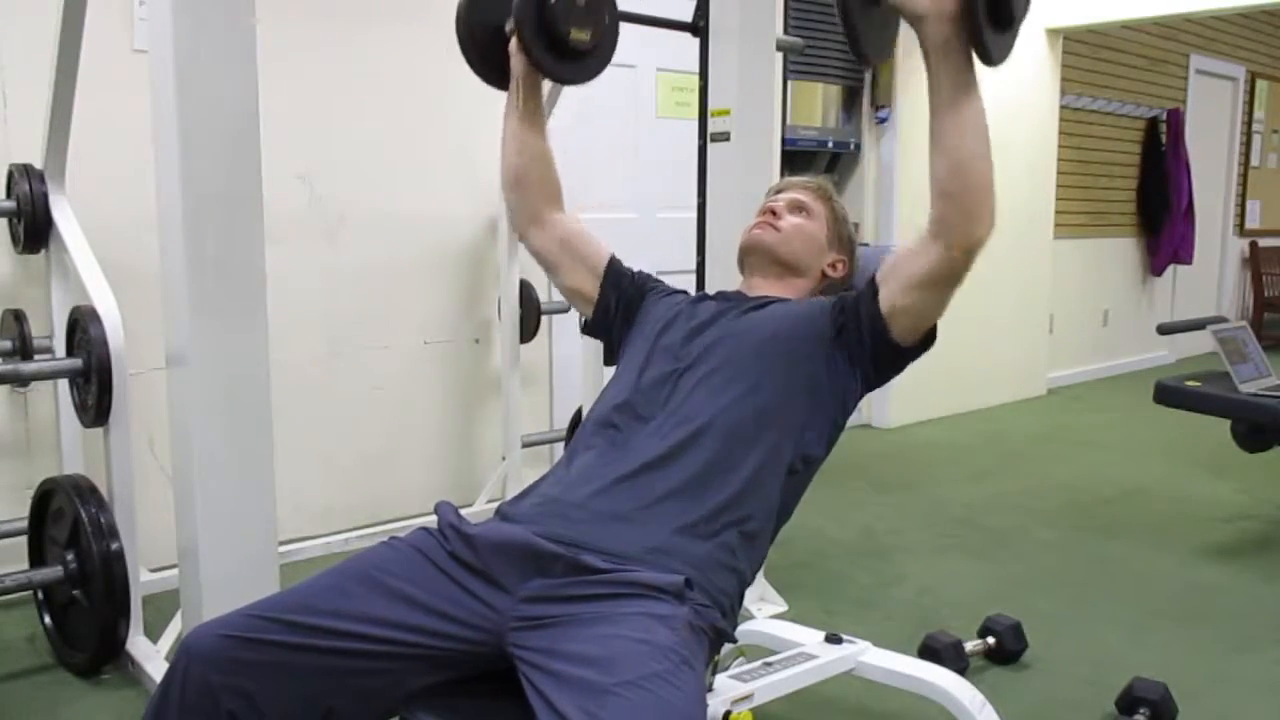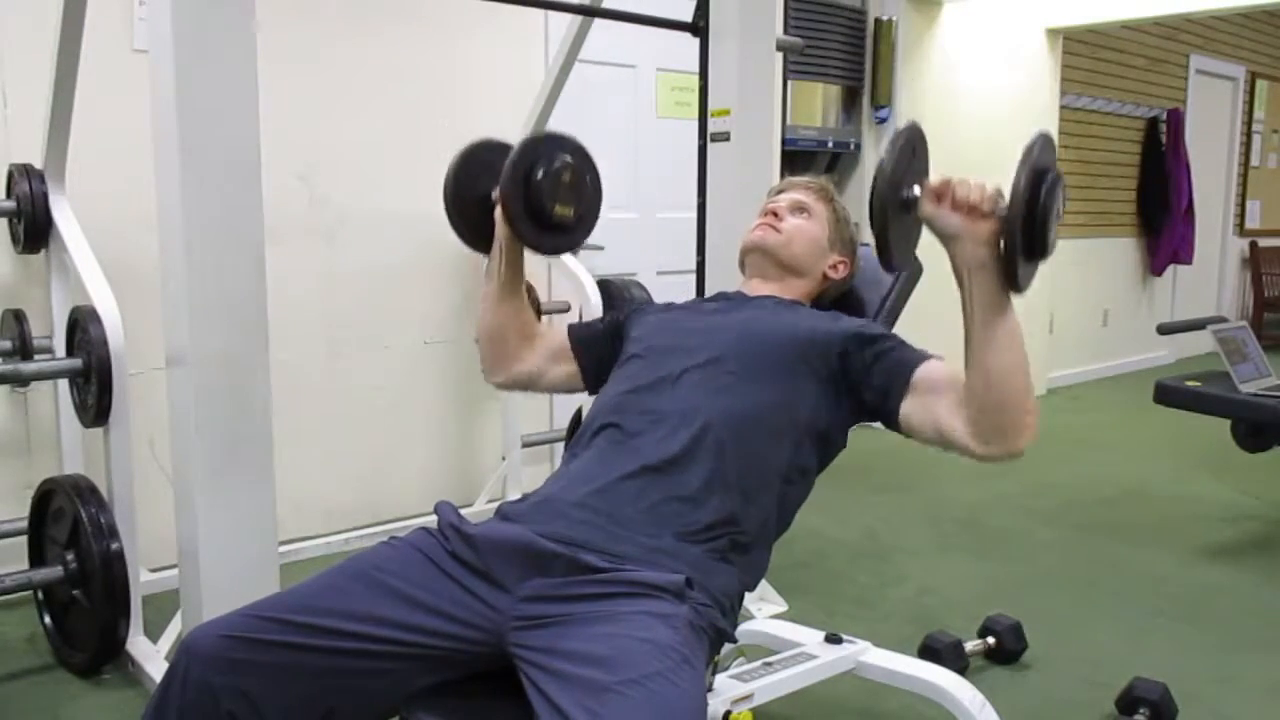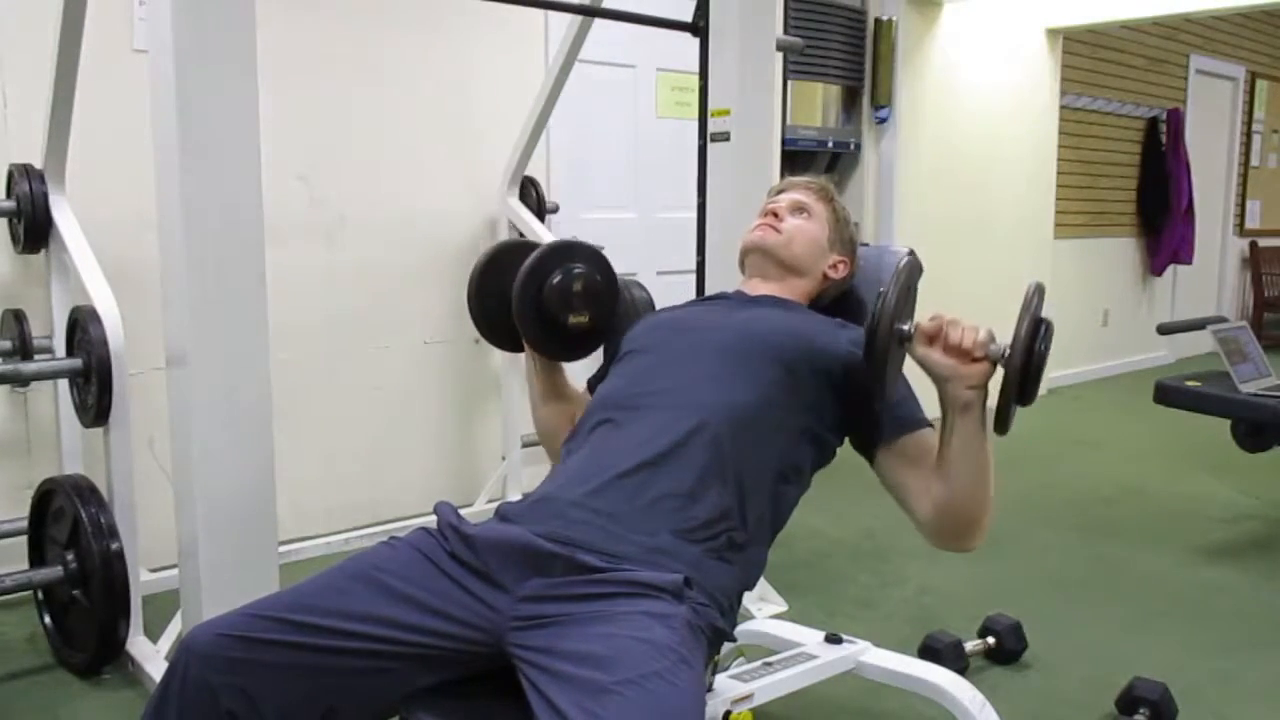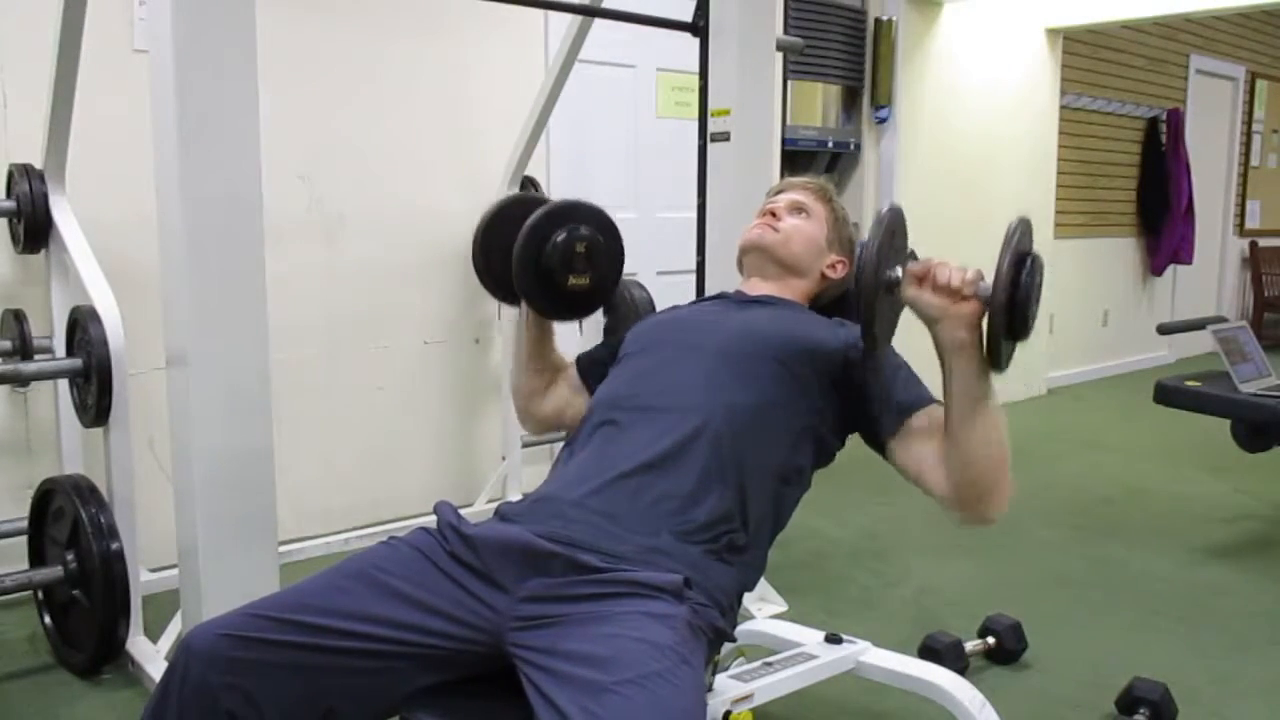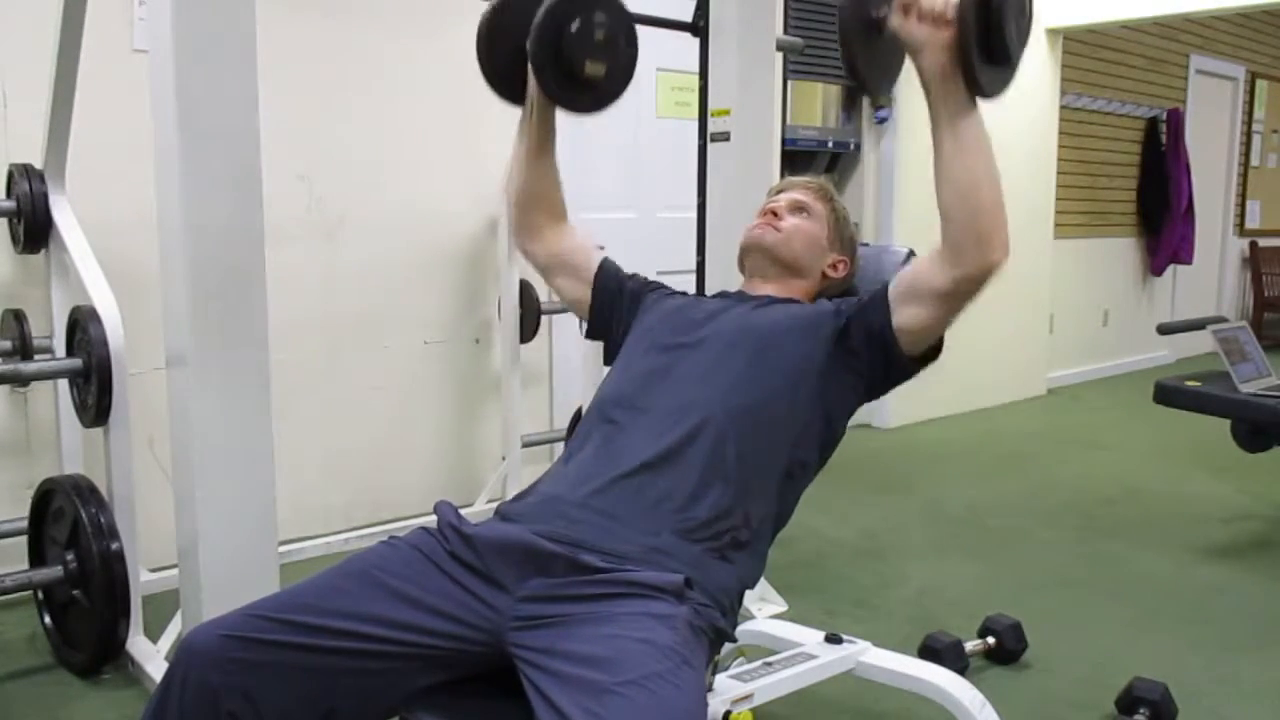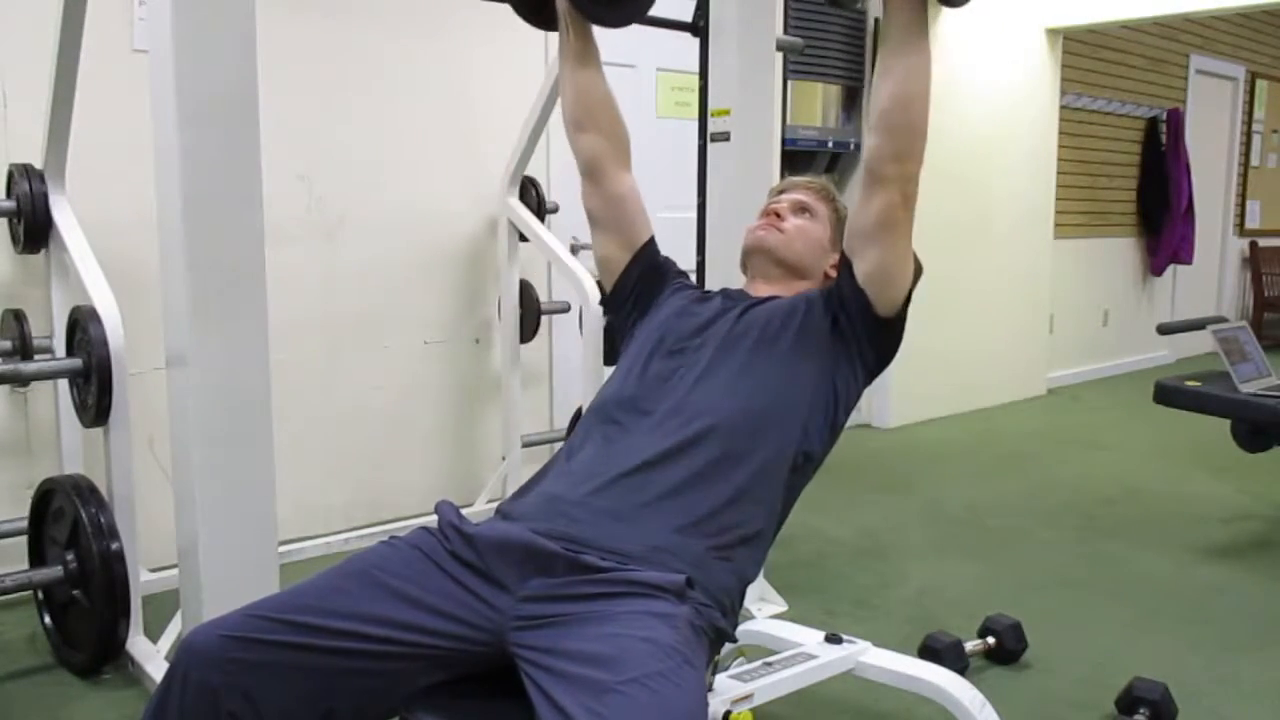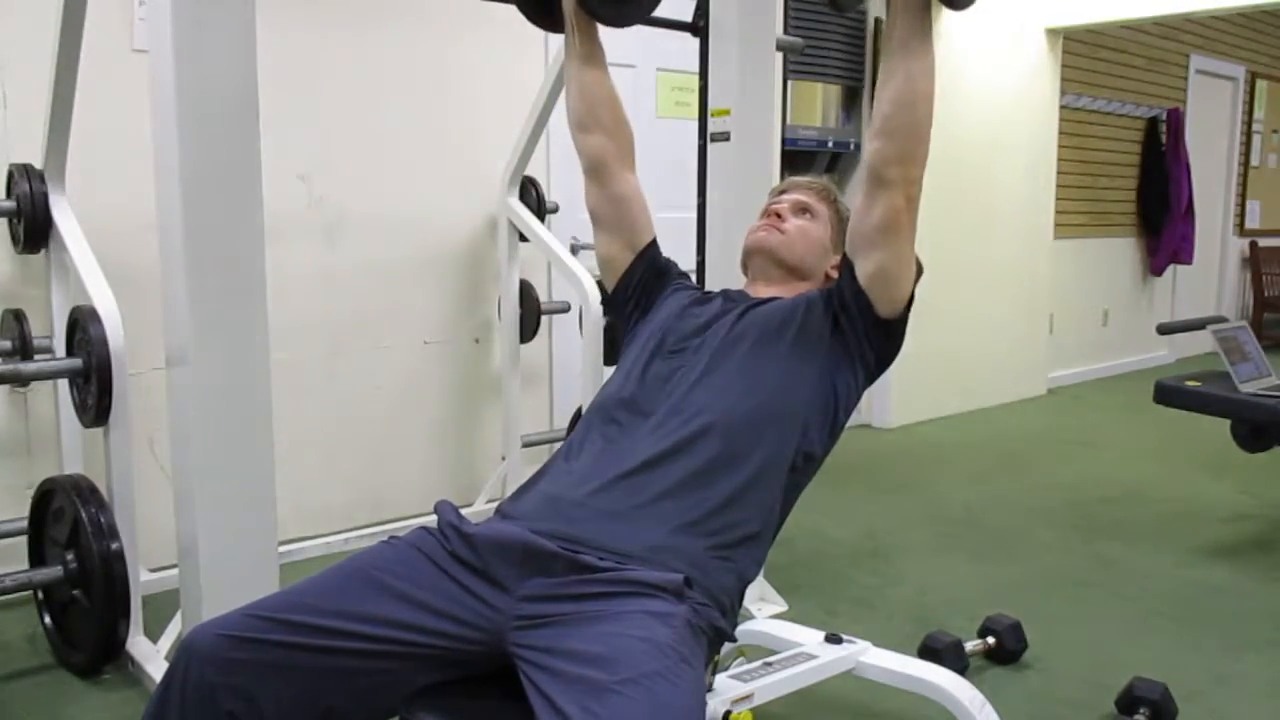
dt=0.4s
person 1, frame 1
left shoulder: (834, 337)
right shoulder: (657, 310)
left elbow: (956, 237)
right elbow: (538, 220)
right wrist: (527, 77)
left hip: (645, 596)
right hip: (496, 548)
person 1, frame 2
left shoulder: (839, 343)
right shoulder: (657, 320)
left elbow: (996, 429)
right elbow: (508, 359)
left wrist: (976, 261)
right wrist: (509, 234)
left hip: (649, 595)
right hip: (507, 550)
person 1, frame 3
left shoulder: (841, 351)
right shoulder: (659, 323)
left elbow: (954, 523)
left wrist: (963, 397)
right wrist: (540, 341)
left hip: (646, 594)
right hip: (494, 551)
person 1, frame 4
left shoulder: (841, 349)
right shoulder: (661, 323)
left elbow: (976, 498)
right elbow: (541, 407)
left wrist: (960, 347)
right wrist: (537, 300)
left hip: (646, 595)
right hip: (496, 550)
person 1, frame 5
left shoulder: (837, 338)
right shoulder: (662, 312)
left elbow: (973, 260)
right elbow: (538, 236)
left wrist: (944, 80)
right wrist: (541, 99)
left hip: (641, 595)
right hip: (492, 552)
person 1, frame 6
left shoulder: (835, 334)
right shoulder: (665, 303)
left elbow: (890, 177)
right elbow: (600, 160)
left hip: (645, 594)
right hip: (496, 548)
person 1, frame 7
left shoulder: (836, 333)
right shoulder: (665, 303)
left elbow: (893, 179)
right elbow: (604, 160)
left hip: (643, 594)
right hip: (497, 548)
